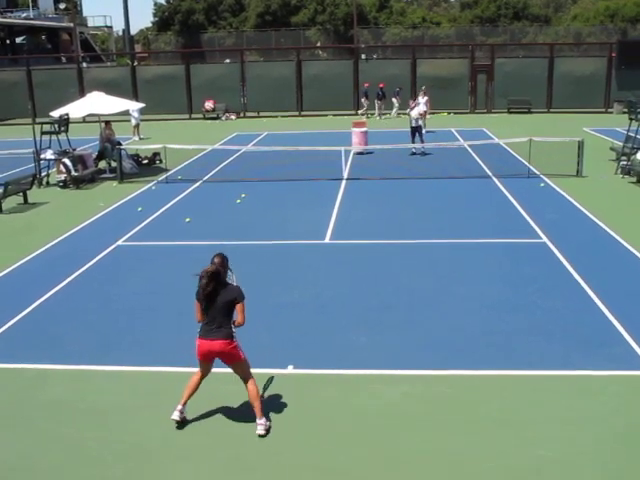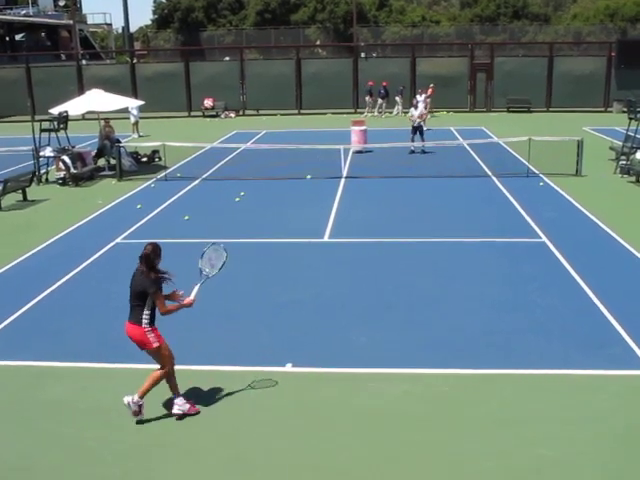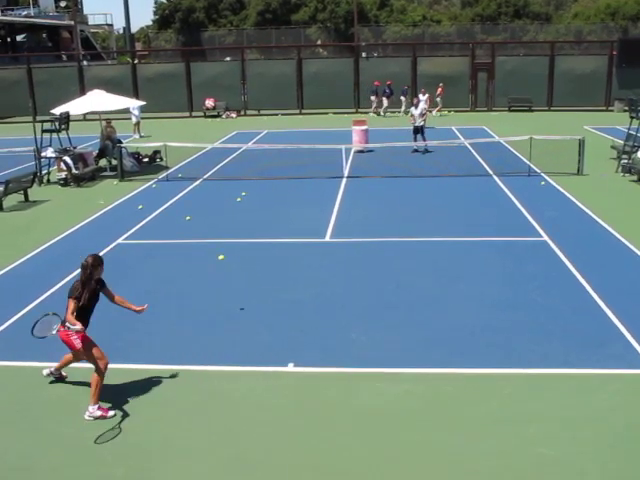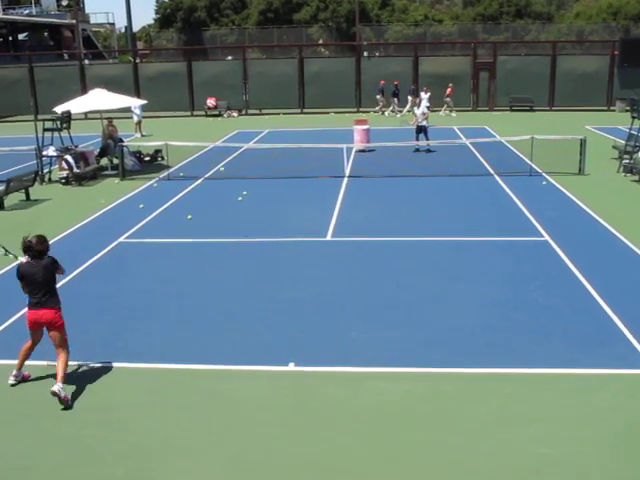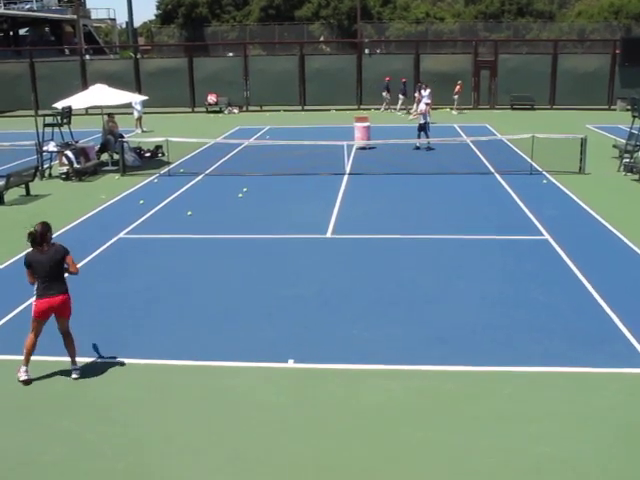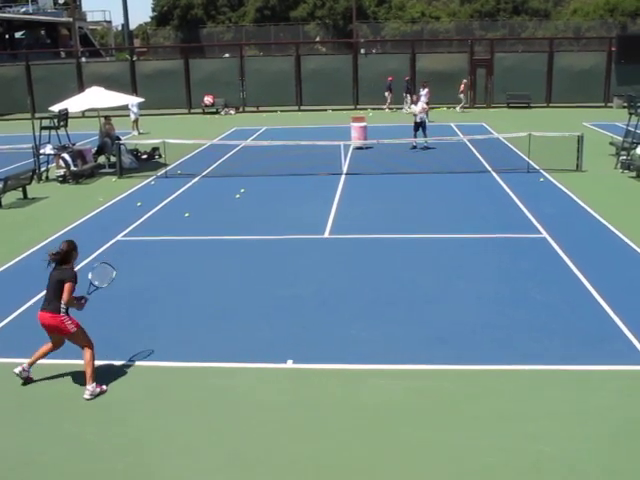
dt=0.4s
person 1, frame 1
left shoulder: (201, 289)
right shoulder: (234, 291)
left elbow: (200, 319)
right elbow: (240, 321)
left hip: (203, 342)
right hip: (225, 343)
left knee: (202, 373)
right knee: (248, 379)
left ankle: (179, 410)
right ankle: (261, 422)
person 1, frame 2
left shoulder: (139, 272)
right shoulder: (151, 280)
right elbow: (164, 310)
left wrist: (172, 295)
right wrist: (185, 304)
left hip: (136, 326)
right hip: (142, 329)
left knee: (168, 363)
right knee: (168, 367)
left ankle: (179, 403)
right ankle: (136, 400)
person 1, frame 3
left shoulder: (99, 282)
right shoulder: (78, 288)
left elbow: (114, 298)
right elbow: (69, 316)
left wrist: (134, 308)
right wrist: (76, 325)
left hip: (78, 329)
right hip: (69, 331)
left knee: (80, 354)
right knee: (102, 364)
left ankle: (53, 370)
right ankle: (93, 409)
person 1, frame 4
left shoulder: (21, 268)
right shoulder: (49, 260)
left elbow: (26, 290)
right elbow: (62, 272)
left hip: (33, 313)
right hip: (52, 312)
left knee: (33, 341)
right knee: (62, 351)
left ankle: (16, 374)
right ankle: (59, 385)
person 1, frame 5
left shoulder: (29, 256)
right shoulder: (60, 249)
left elbow: (32, 281)
right elbow: (74, 270)
left hip: (41, 301)
right hip: (61, 298)
left knee: (34, 334)
right knee: (65, 331)
left ankle: (24, 370)
right ankle: (74, 367)
person 1, frame 6
left shoulder: (56, 269)
right shoulder: (71, 273)
right elbow: (66, 301)
left wrist: (76, 298)
right wrist: (78, 304)
left hip: (44, 315)
right hip: (57, 317)
left knee: (57, 343)
right knee: (88, 346)
left ankle: (24, 368)
right ankle: (91, 387)
